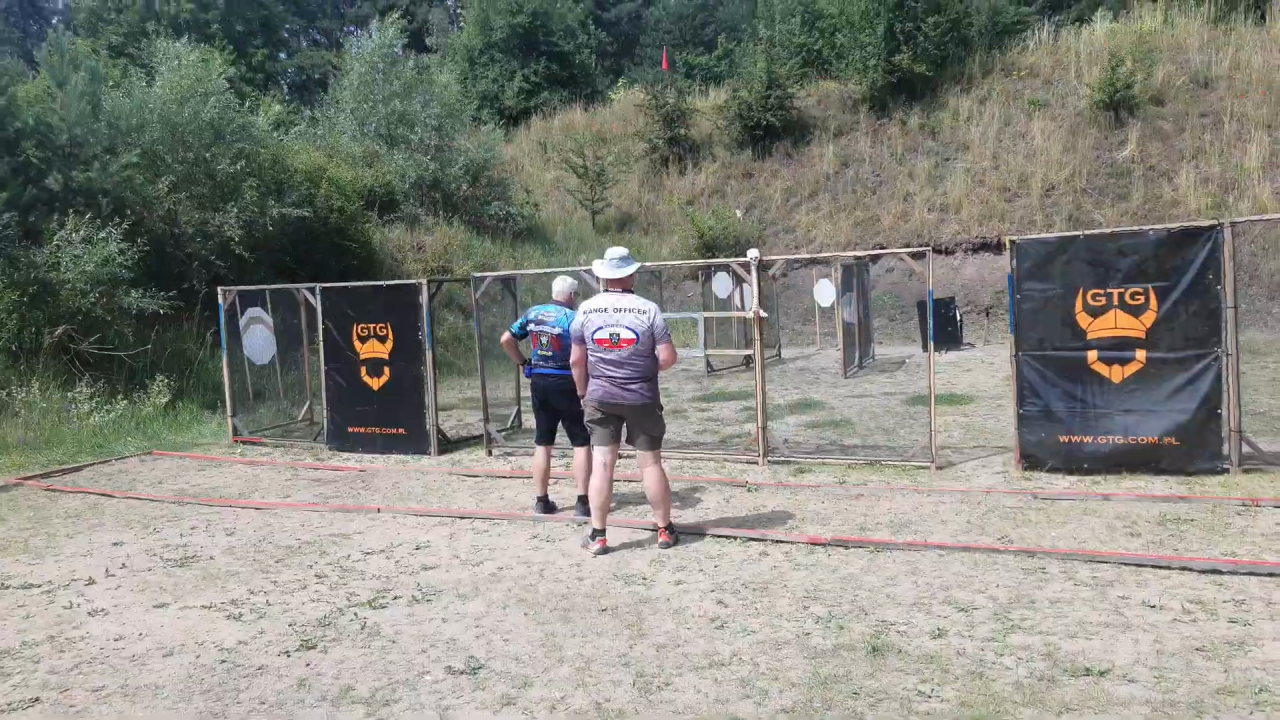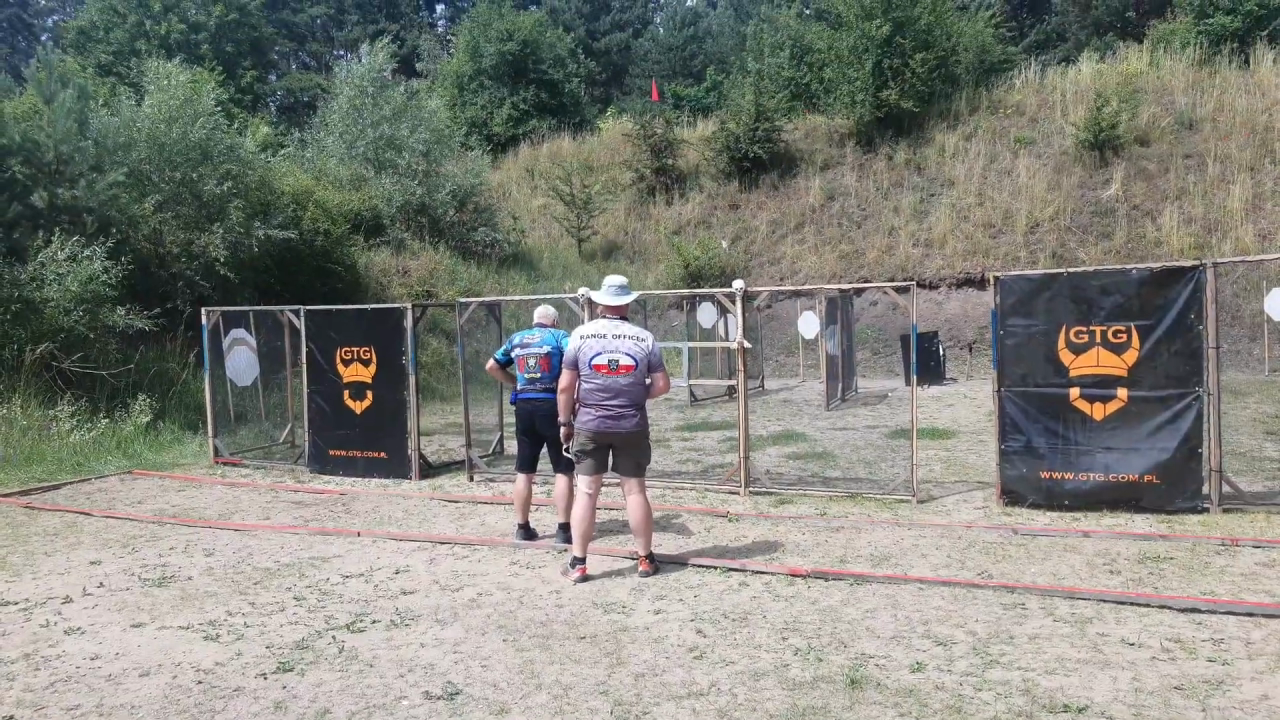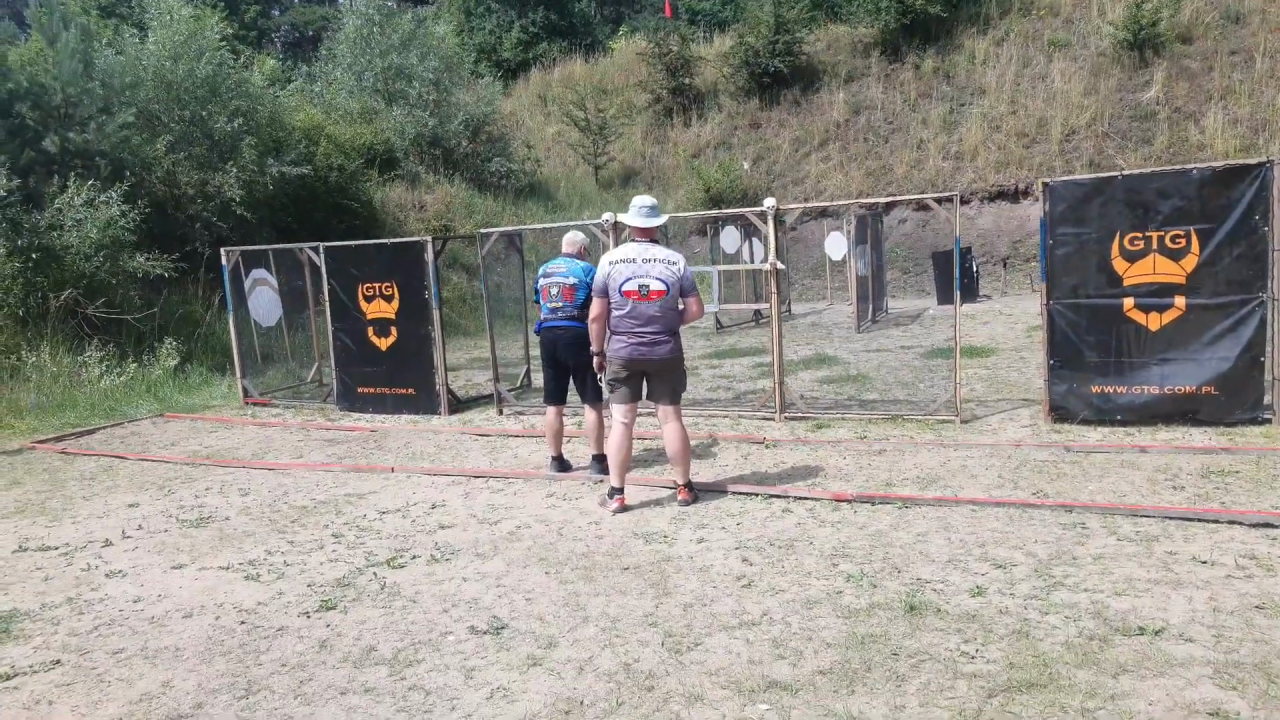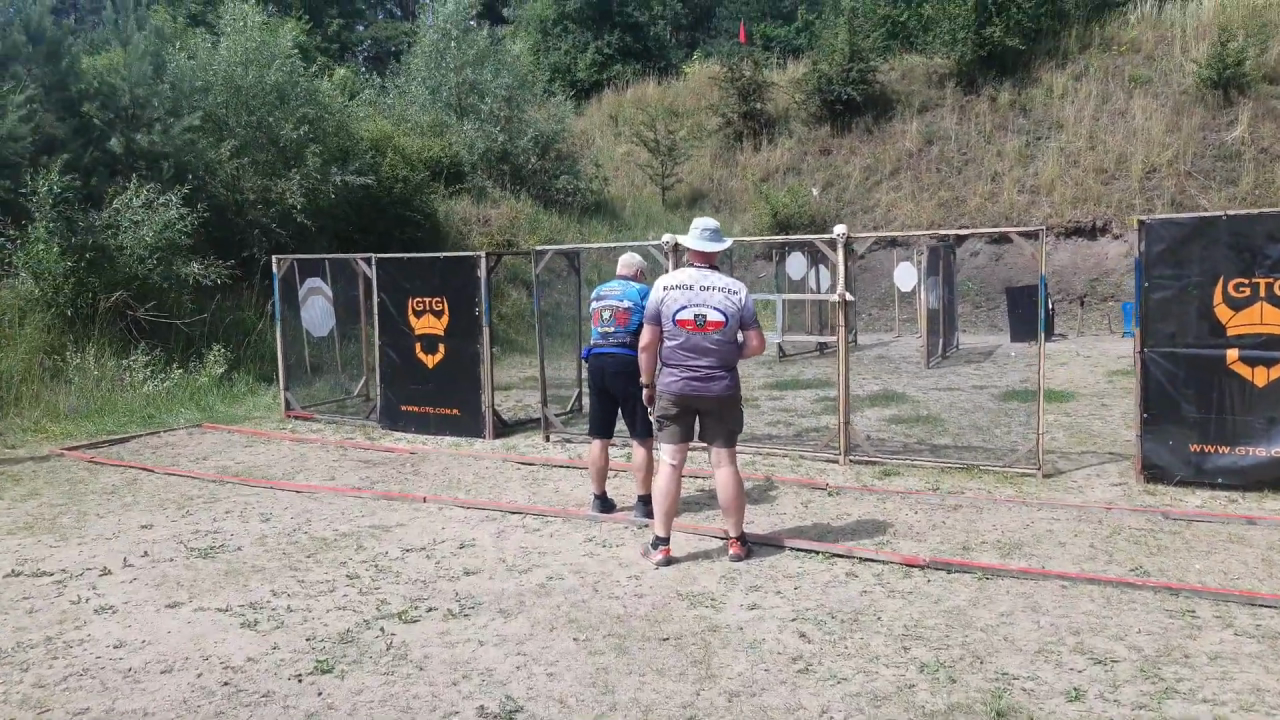
dt=1s
person 1, frame 1
left shoulder: (586, 309)
right shoulder: (648, 309)
left elbow: (577, 360)
right elbow: (668, 357)
left wrist: (583, 392)
left hip: (601, 397)
right hip: (642, 397)
left knee: (602, 464)
right knee: (651, 463)
left ankle: (597, 536)
right ankle: (665, 530)
person 1, frame 2
left shoulder: (581, 335)
right shoulder: (644, 338)
left elbow: (565, 387)
right elbow: (662, 385)
left wrist: (565, 421)
left hip: (589, 424)
right hip: (631, 426)
left knee: (586, 492)
right knee: (635, 491)
left ankle: (578, 563)
right ankle: (645, 560)
person 1, frame 3
left shoulder: (610, 260)
right shoulder: (675, 260)
left elbow: (596, 315)
right elbow: (695, 310)
left wrist: (597, 351)
left hip: (622, 352)
right hip: (665, 352)
left knee: (621, 421)
right knee: (671, 418)
left ankle: (616, 494)
right ankle: (684, 488)
person 1, frame 4
left shoulder: (665, 284)
right shoulder: (737, 290)
left elbow: (647, 344)
right elbow: (756, 345)
left wrist: (647, 383)
left hip: (674, 387)
right hip: (721, 389)
left knee: (670, 463)
right knee: (725, 463)
left ankle: (660, 544)
right ankle: (736, 542)
person 2, frame 1
left shoulder: (532, 313)
right shoulder: (572, 318)
left elbow: (506, 340)
left wrist: (523, 363)
left hip: (539, 382)
right hip: (565, 383)
left knee: (543, 444)
right knee: (581, 443)
left ankle: (541, 501)
right ankle: (583, 502)
person 2, frame 2
left shoulder: (516, 339)
right shoulder: (558, 335)
left elbow: (492, 367)
left hip: (524, 407)
right hip: (552, 406)
left knee: (524, 471)
right knee: (563, 471)
left ankle: (523, 528)
right ankle: (563, 530)
person 2, frame 3
left shoulder: (543, 270)
right shoulder: (585, 269)
left hip: (548, 336)
right hip: (576, 336)
left knee: (554, 404)
right knee: (592, 402)
left ankle: (556, 460)
right ankle: (598, 461)
person 2, frame 4
left shoulder: (597, 292)
right shoulder: (642, 291)
left hip: (597, 363)
right hip: (627, 365)
left knee: (599, 438)
right knee: (642, 438)
left ankle: (599, 499)
right ankle: (643, 503)
